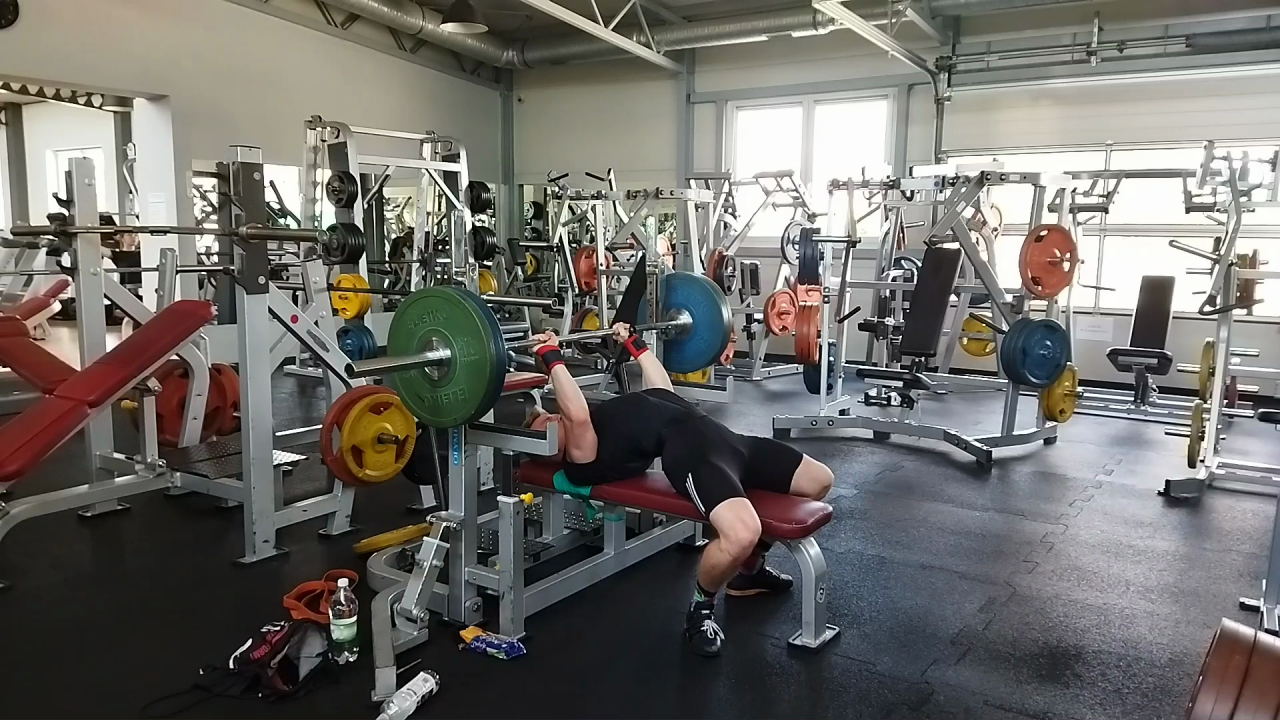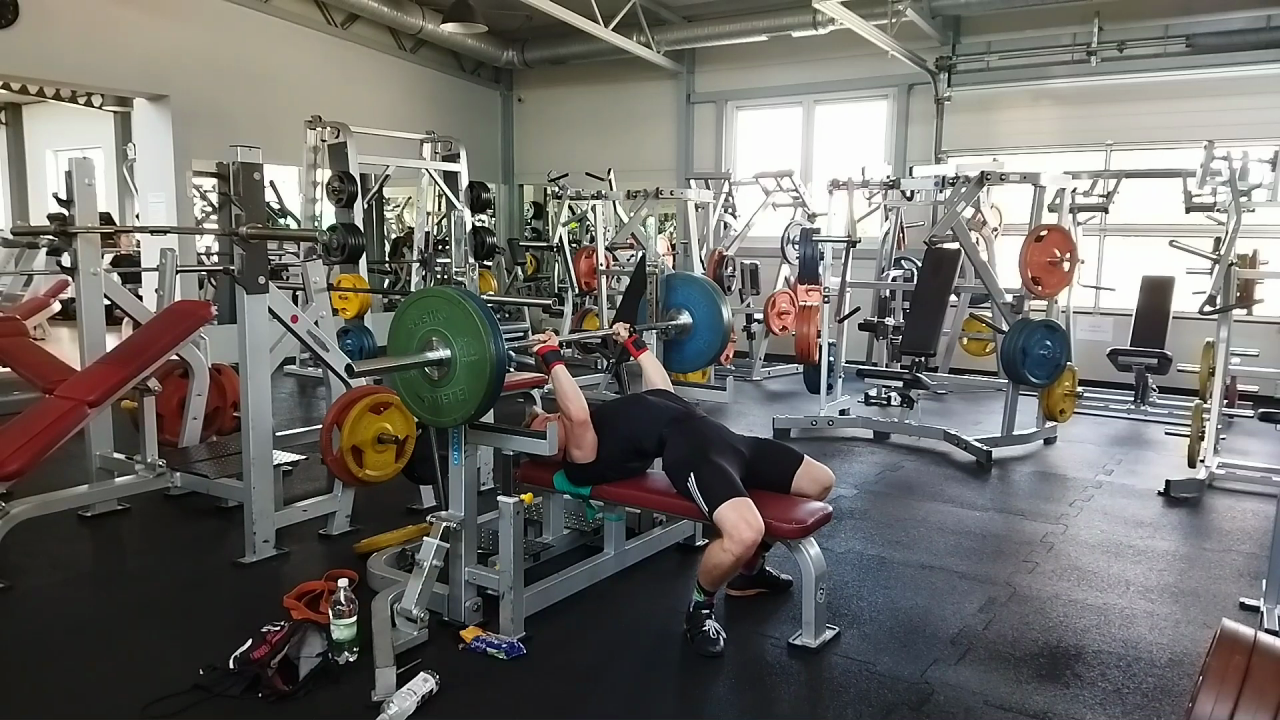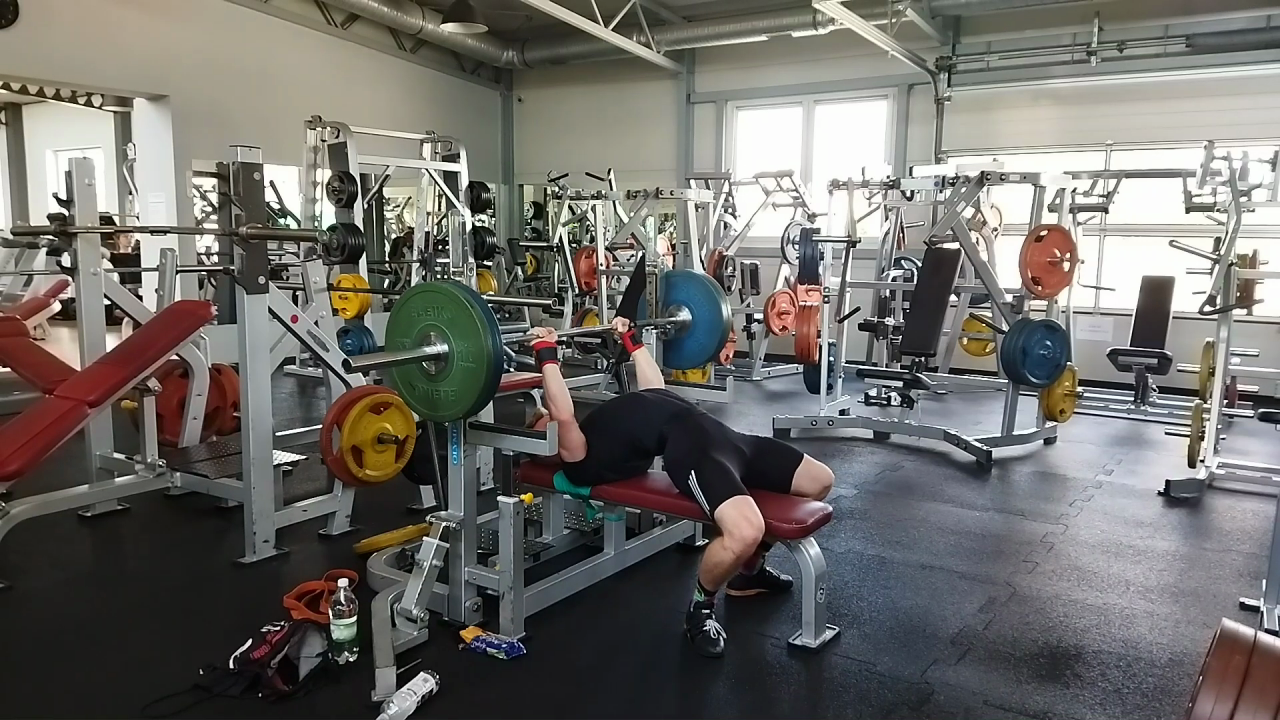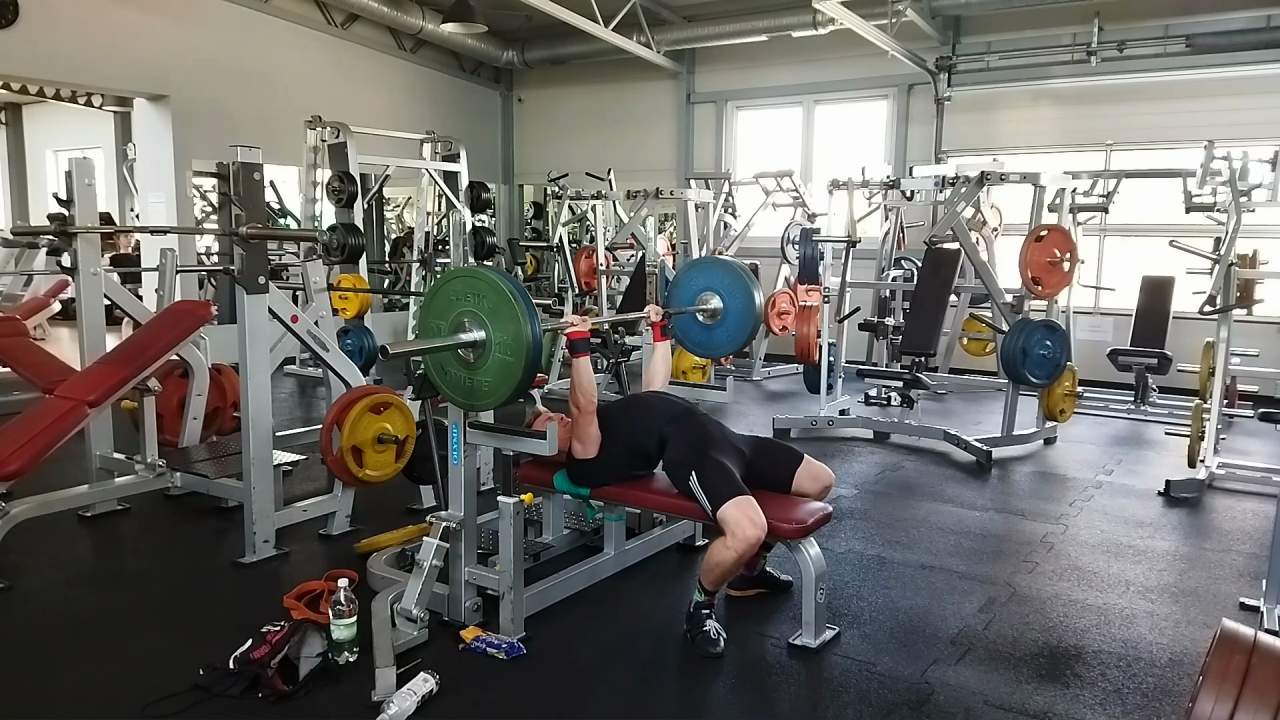
dt=1s
person 1, frame 1
left shoulder: (606, 426)
right shoulder: (581, 459)
left elbow: (663, 390)
right elbow: (578, 416)
left wrist: (633, 343)
right wrist: (551, 357)
left knee: (819, 482)
right knee: (741, 535)
left ankle: (748, 571)
right ankle: (701, 607)
person 1, frame 2
left shoulder: (610, 428)
right shoulder: (581, 459)
left elbow: (662, 391)
right elbow: (578, 416)
left wrist: (632, 342)
right wrist: (551, 358)
left knee: (820, 483)
right knee: (744, 536)
left ankle: (749, 573)
right ankle: (700, 606)
person 1, frame 3
left shoulder: (603, 432)
right shoulder: (581, 459)
left elbow: (654, 388)
right elbow: (565, 416)
left wrist: (631, 340)
right wrist: (547, 357)
left knee: (820, 482)
right knee: (745, 533)
left ankle: (748, 572)
right ankle: (700, 607)
person 1, frame 4
left shoulder: (612, 427)
right shoulder: (584, 459)
left elbow: (655, 387)
right elbow: (585, 406)
left wrist: (660, 329)
right wrist: (579, 346)
left knee: (820, 483)
right knee: (747, 533)
left ankle: (749, 572)
right ankle: (701, 606)
